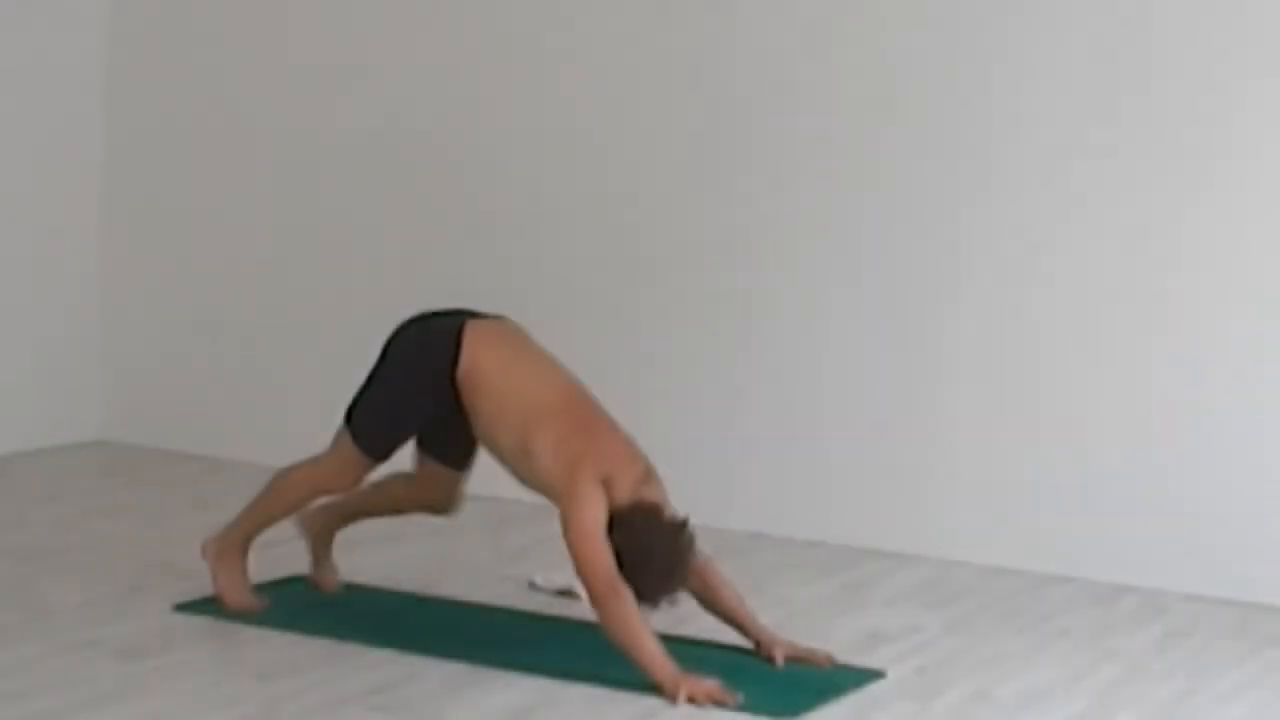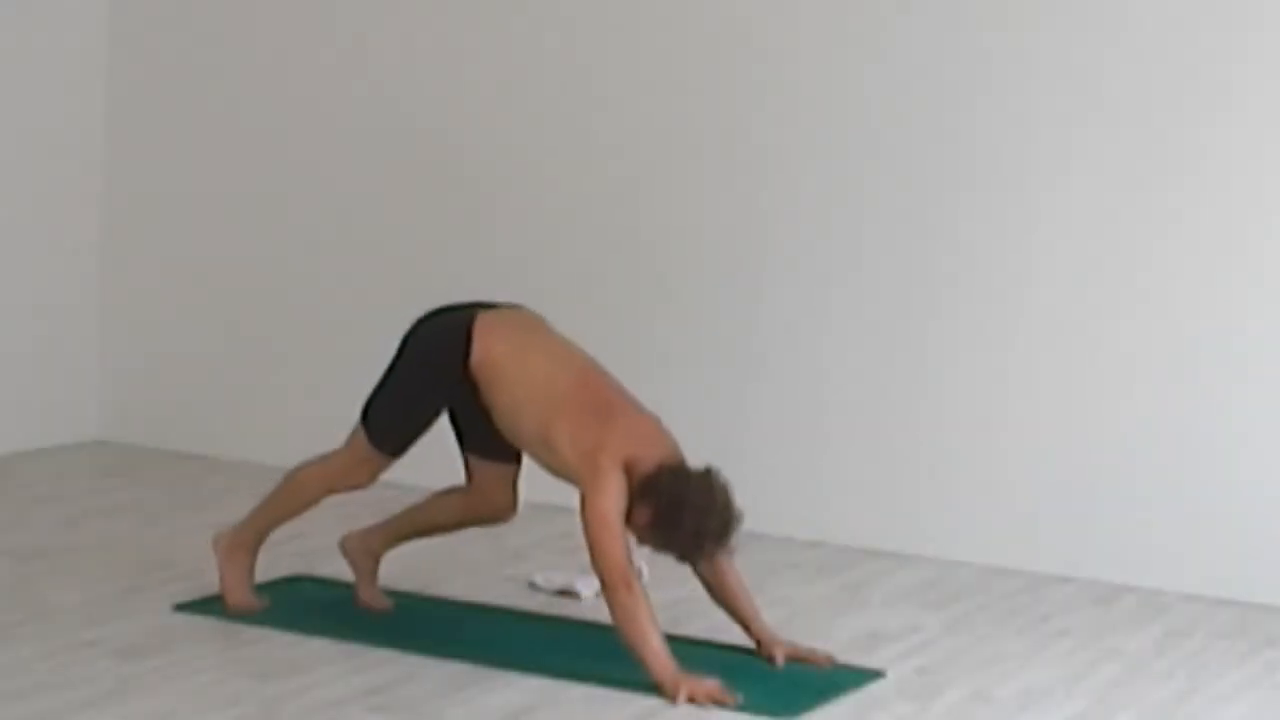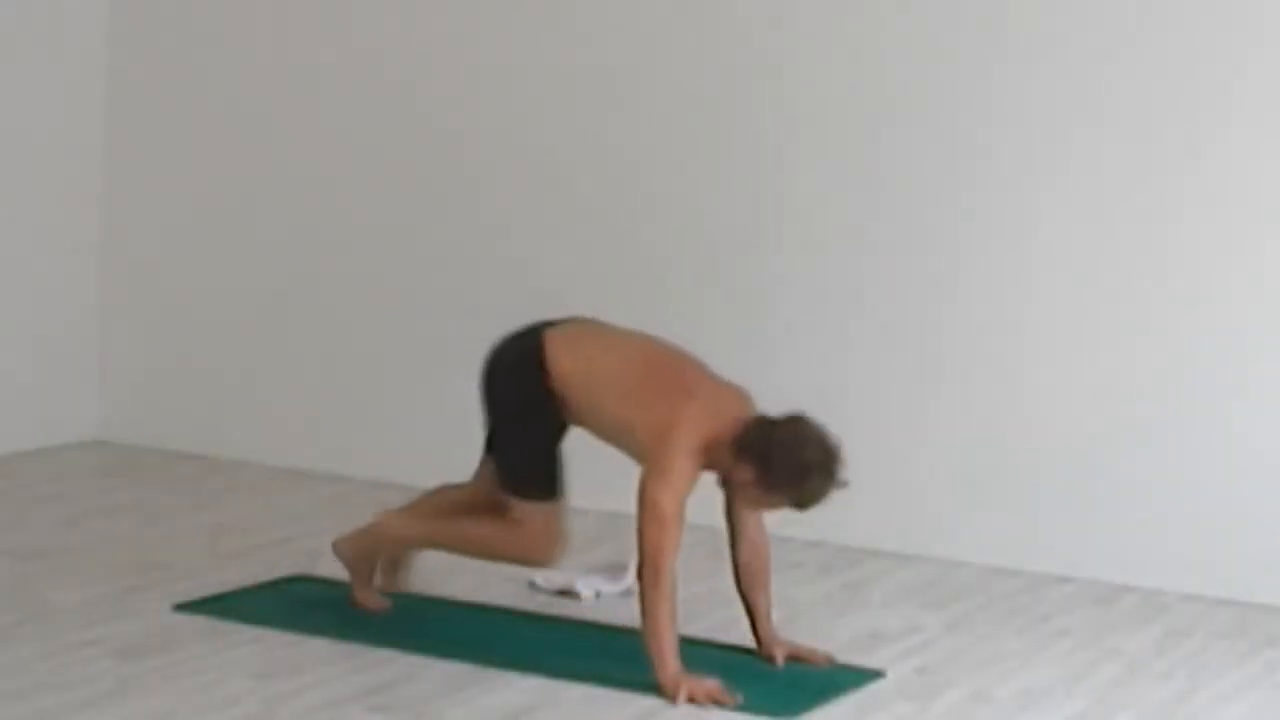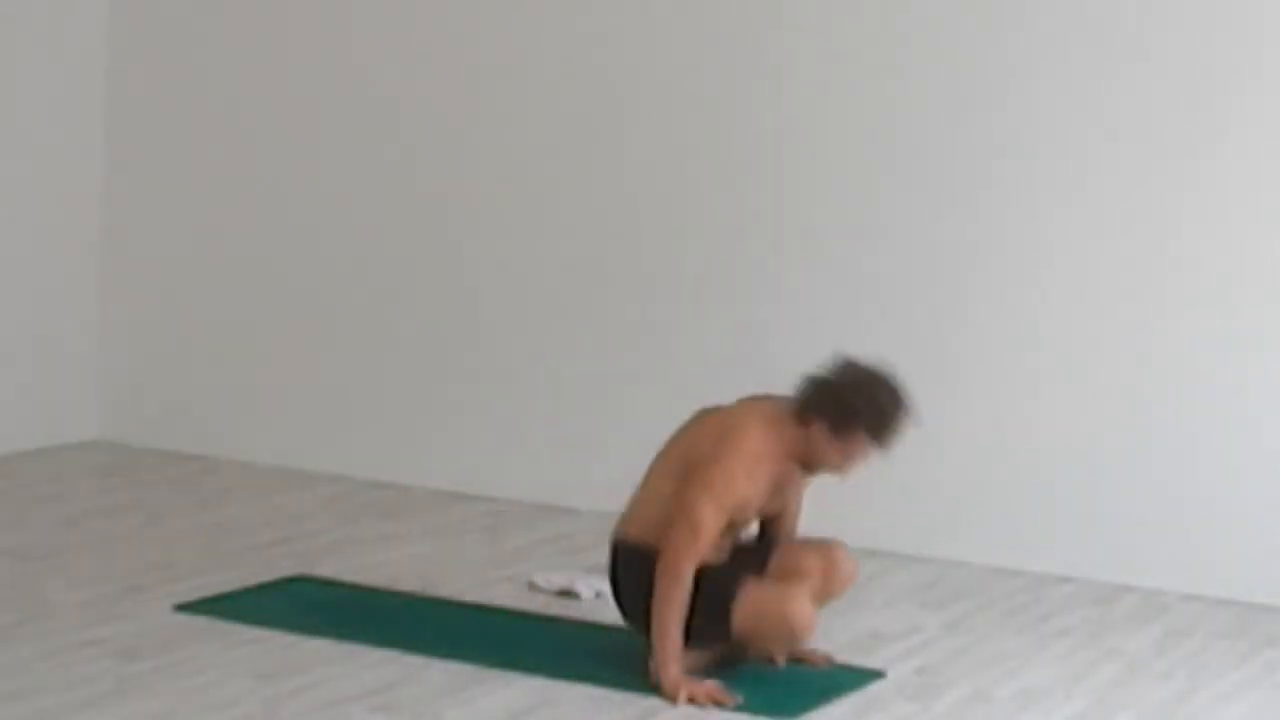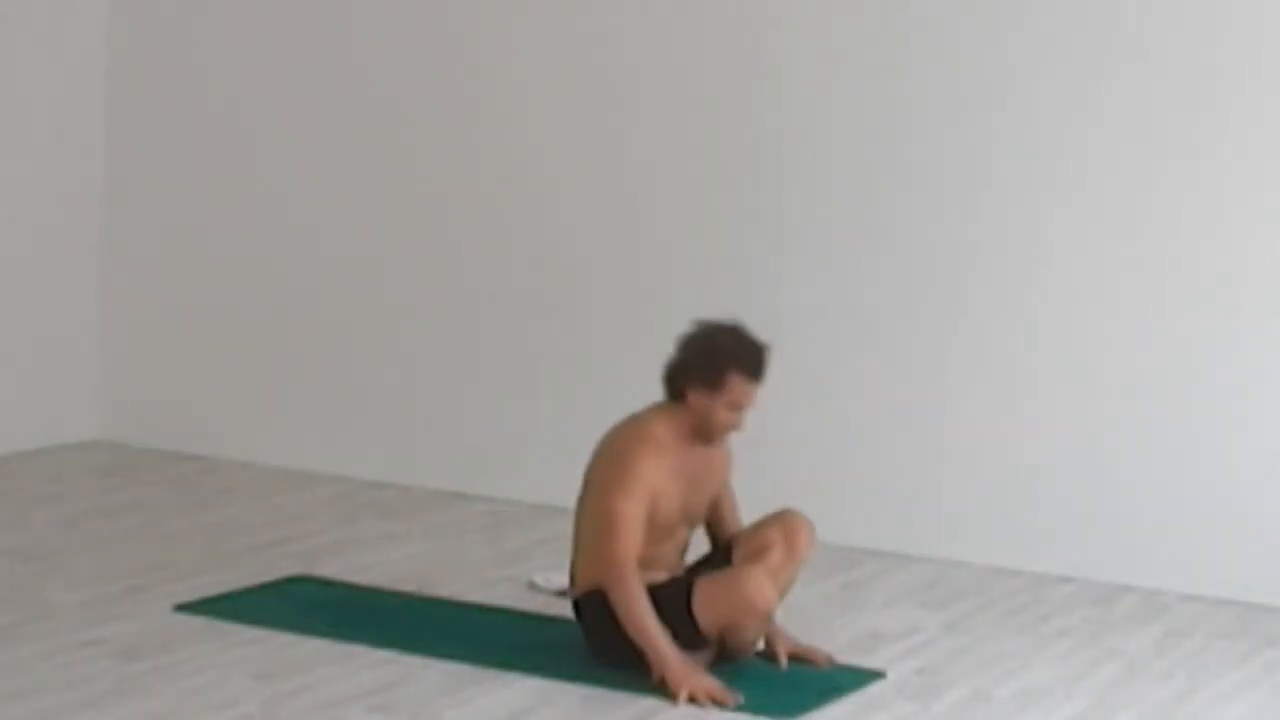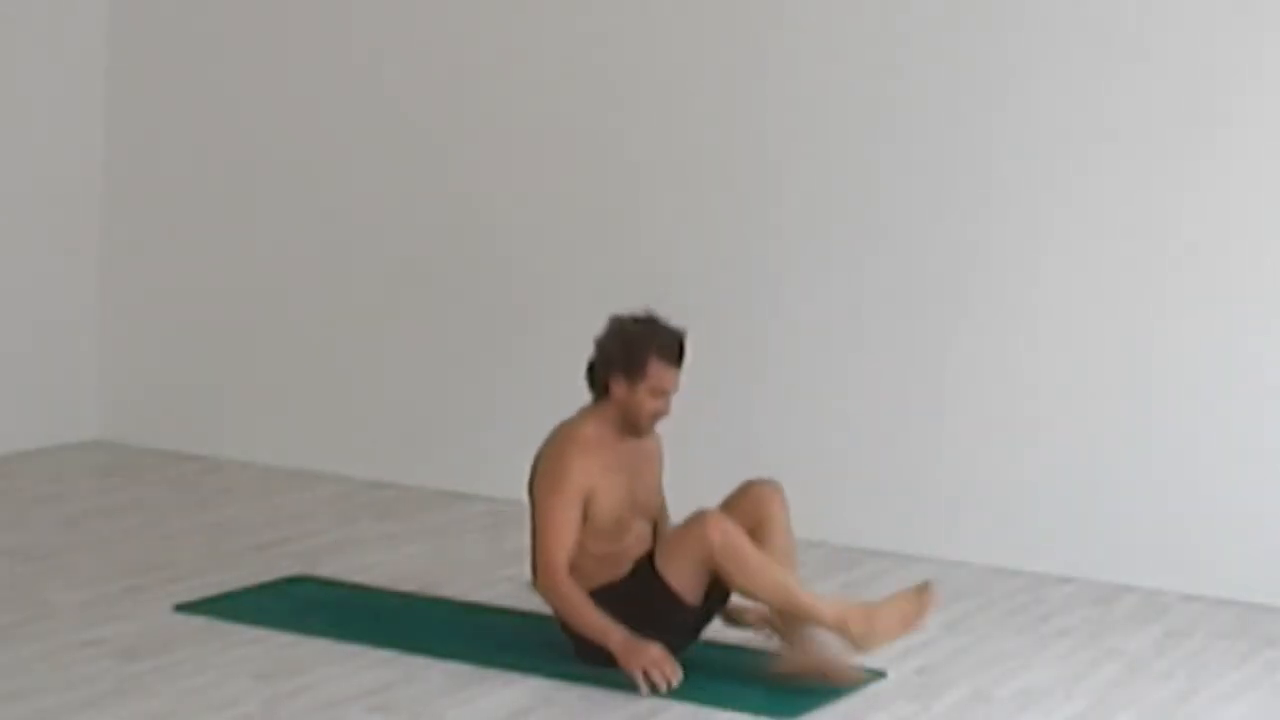
dt=0.7s
person 1, frame 1
left shoulder: (641, 482)
right shoulder: (585, 486)
left elbow: (694, 563)
right elbow: (605, 594)
left wrist: (762, 636)
right wrist: (671, 678)
left hip: (476, 348)
right hip: (436, 352)
left knee: (439, 492)
right knee: (342, 469)
left ankle: (325, 523)
right ankle: (228, 546)
person 1, frame 2
left shoulder: (664, 457)
right shoulder: (608, 469)
left elbow: (709, 551)
right elbow: (620, 583)
left wrist: (765, 636)
right wrist: (671, 678)
left hip: (497, 338)
right hip: (452, 345)
left knee: (494, 504)
right knee: (356, 467)
left ankle: (370, 546)
right ankle: (239, 542)
person 1, frame 3
left shoulder: (746, 426)
right shoulder: (683, 447)
left elbow: (748, 537)
right elbow: (656, 566)
left wrist: (766, 636)
right wrist: (670, 676)
left hip: (557, 358)
right hip: (526, 370)
left knee: (492, 497)
right knee: (540, 544)
left ankle: (364, 546)
right ankle: (402, 536)
person 1, frame 4
left shoulder: (802, 434)
right shoulder: (743, 451)
left elbow: (779, 534)
right elbow: (678, 563)
left wrist: (774, 635)
right wrist: (670, 673)
left hip: (709, 564)
right hip: (645, 572)
left knee: (837, 567)
right knee: (794, 615)
left ankle: (716, 637)
right ankle: (699, 650)
person 1, frame 5
left shoulder: (712, 448)
right shoulder: (640, 453)
left elbow: (731, 540)
right elbow: (618, 572)
left wrist: (770, 629)
right wrist: (674, 666)
left hip: (672, 594)
right hip: (614, 618)
left knee: (793, 531)
right knee: (751, 588)
left ankle: (708, 645)
right ankle: (690, 659)
person 1, frame 6
left shoulder: (646, 442)
right shoulder: (571, 457)
right elbow: (550, 577)
left wrist: (724, 605)
right wrist: (624, 644)
left hip: (658, 600)
right hip: (607, 625)
left knee: (762, 496)
right knee: (710, 527)
left ankle: (797, 647)
right ankle: (845, 620)
